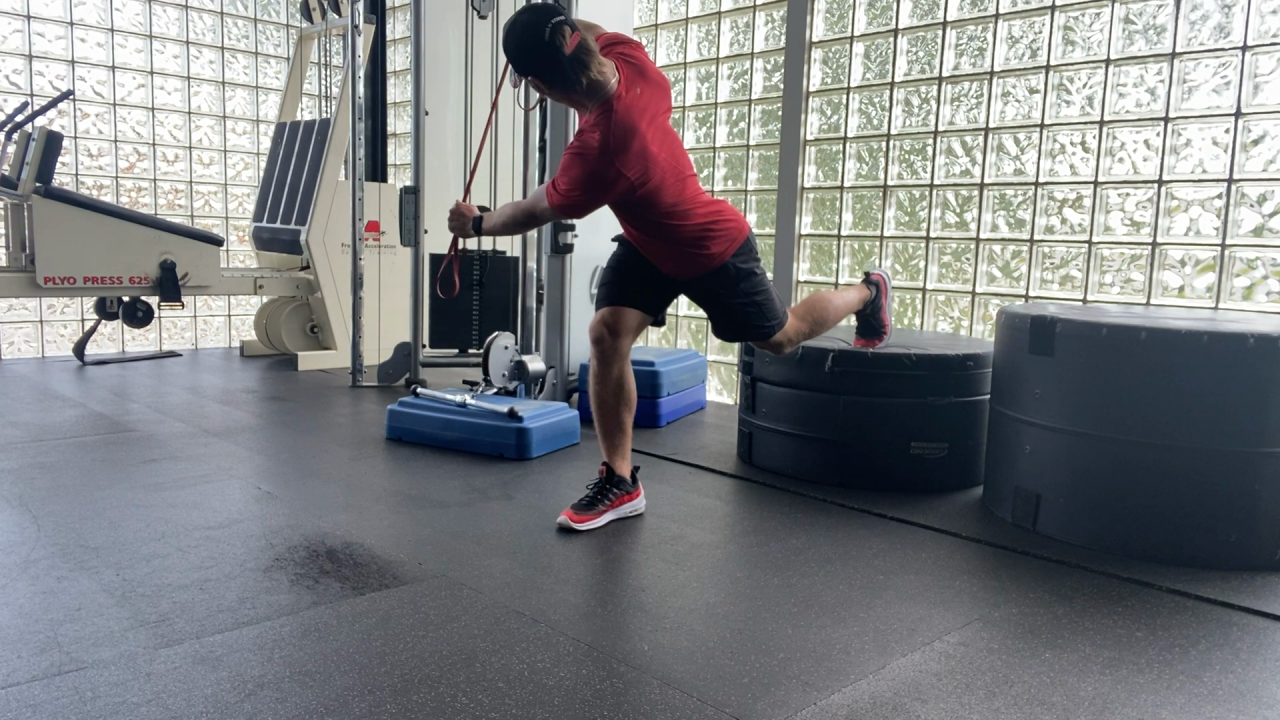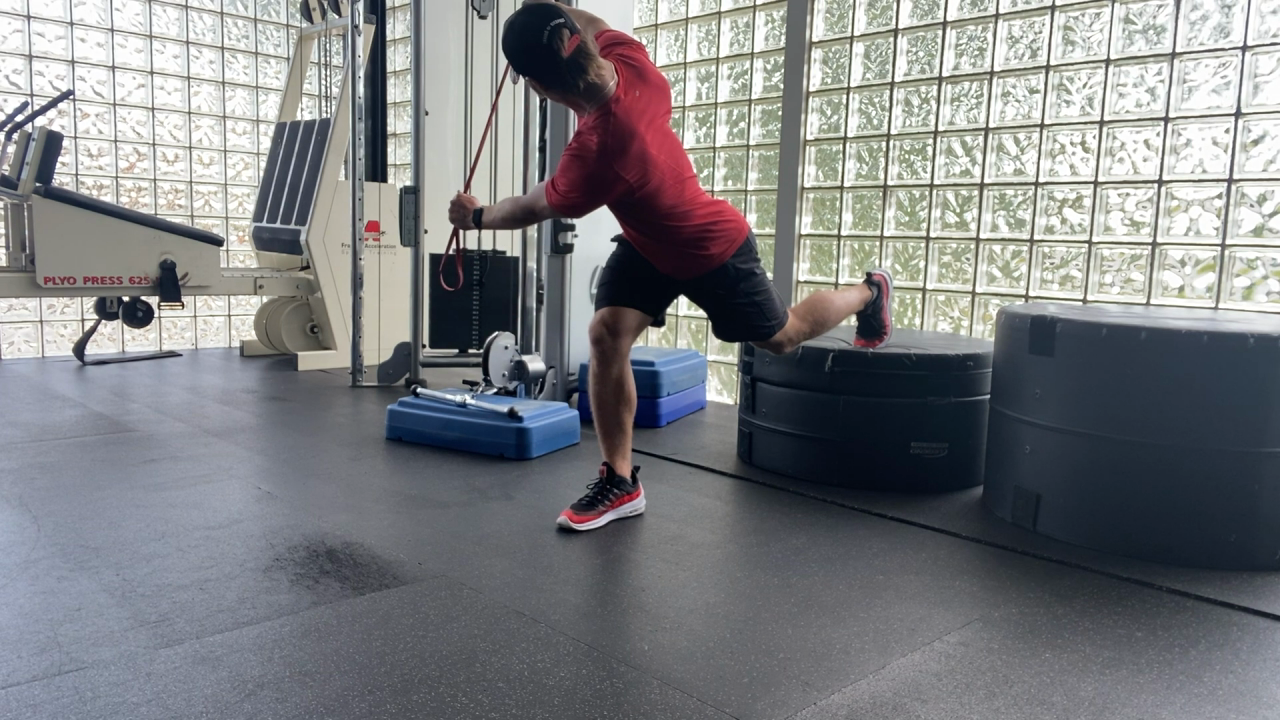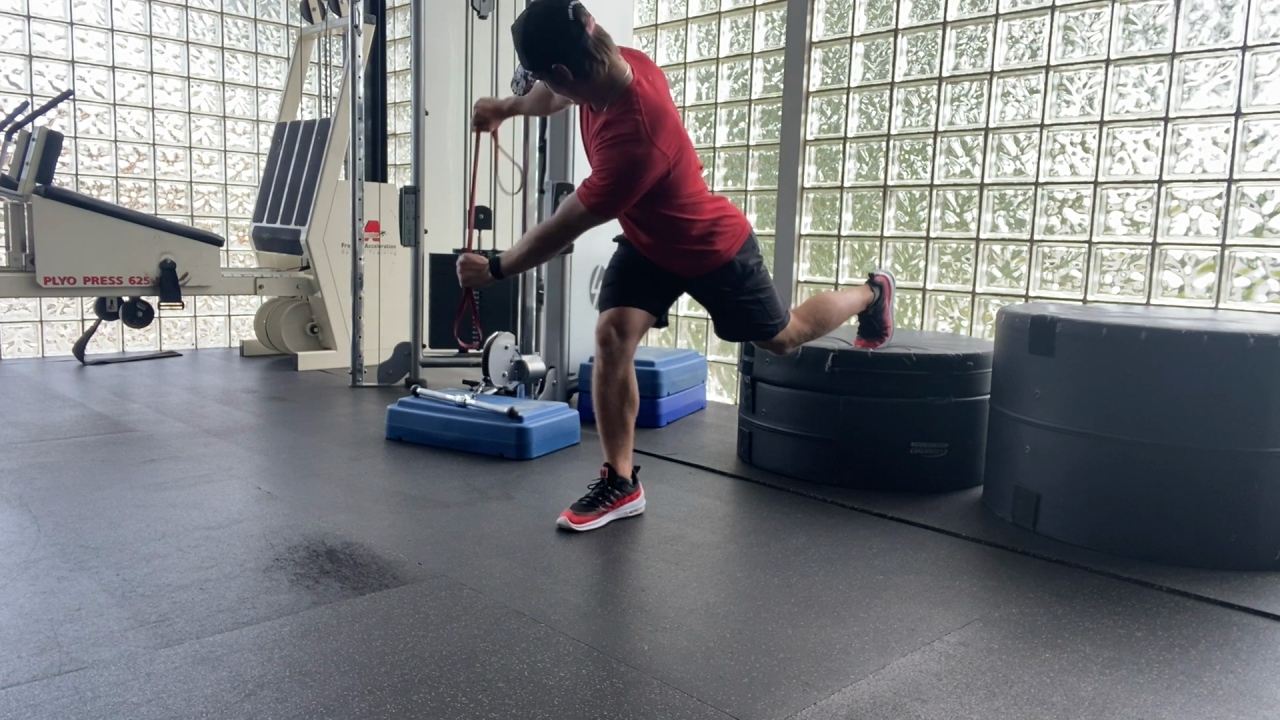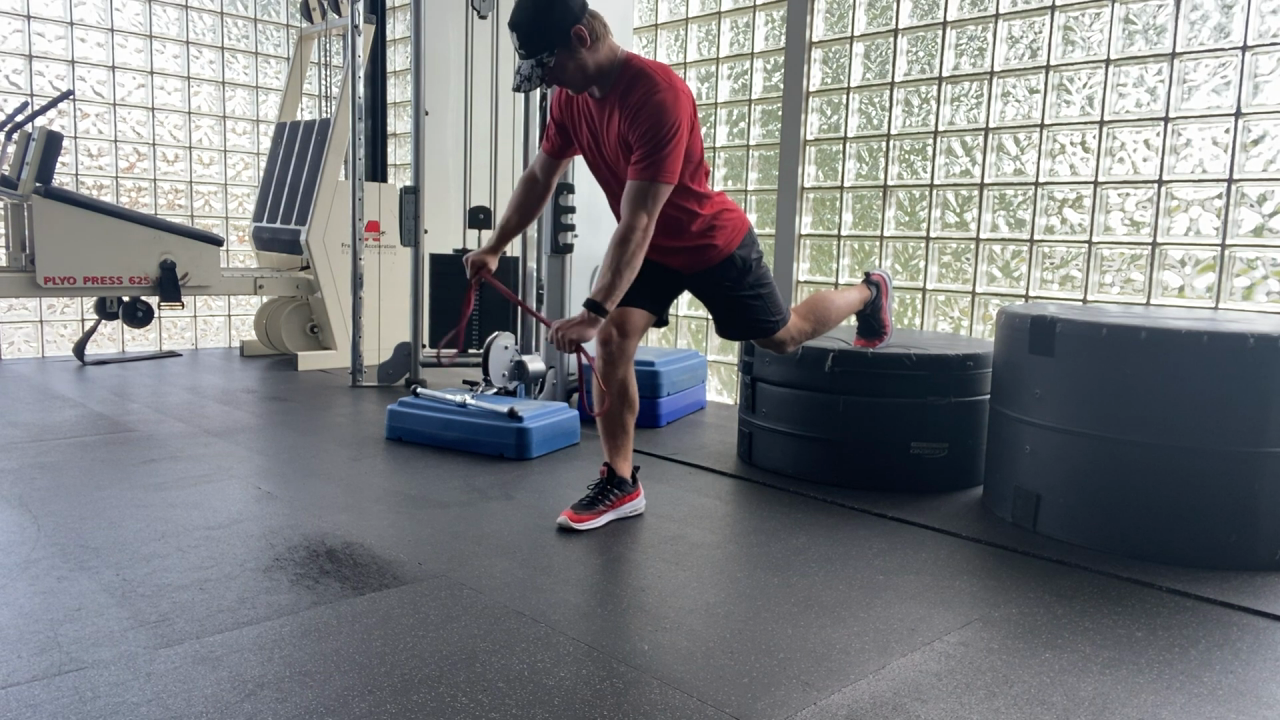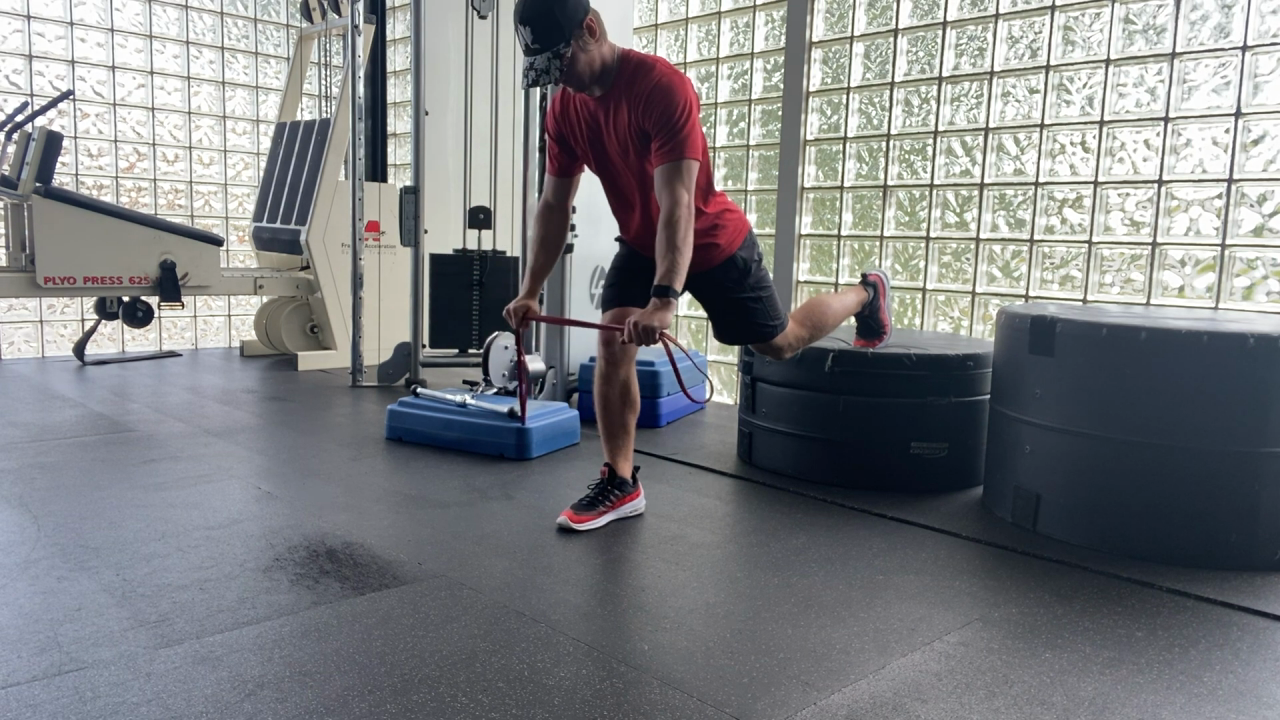
dt=0.5s
person 1, frame 1
left shoulder: (599, 151)
right shoulder: (627, 55)
left elbow: (536, 211)
left wrist: (477, 224)
left hip: (711, 249)
right hip: (649, 241)
left knee: (780, 337)
right knee: (606, 335)
left ankle: (868, 292)
right ankle: (620, 482)
person 1, frame 2
left shoulder: (597, 152)
right shoulder: (626, 57)
left elbow: (532, 208)
left wrist: (476, 216)
left hip: (712, 250)
right hip: (648, 242)
left knee: (782, 336)
right knee: (606, 335)
left ankle: (869, 292)
right ankle: (620, 483)
person 1, frame 3
left shoulder: (637, 138)
right shoulder: (614, 64)
left elbow: (562, 228)
right elbow: (551, 97)
left wrist: (492, 268)
right wrist: (505, 107)
left hip: (712, 247)
right hip: (646, 243)
left knee: (781, 338)
right knee: (611, 337)
left ankle: (871, 293)
right ankle: (621, 483)
person 1, frame 4
left shoulder: (657, 96)
right shoulder: (571, 96)
left elbow: (637, 223)
right elbow: (539, 178)
left wrist: (594, 311)
right wrist: (494, 246)
left hip: (712, 243)
right hip: (650, 247)
left knee: (782, 337)
right knee: (613, 341)
left ankle: (868, 292)
right ankle: (620, 483)
person 1, frame 5
left shoulder: (661, 86)
right shoulder: (564, 109)
left elbow: (677, 205)
right elbow: (554, 204)
left wrist: (664, 299)
right wrist: (530, 290)
left hip: (713, 243)
right hip: (641, 244)
left knee: (780, 343)
right knee: (613, 343)
left ankle: (867, 293)
right ankle: (621, 483)
